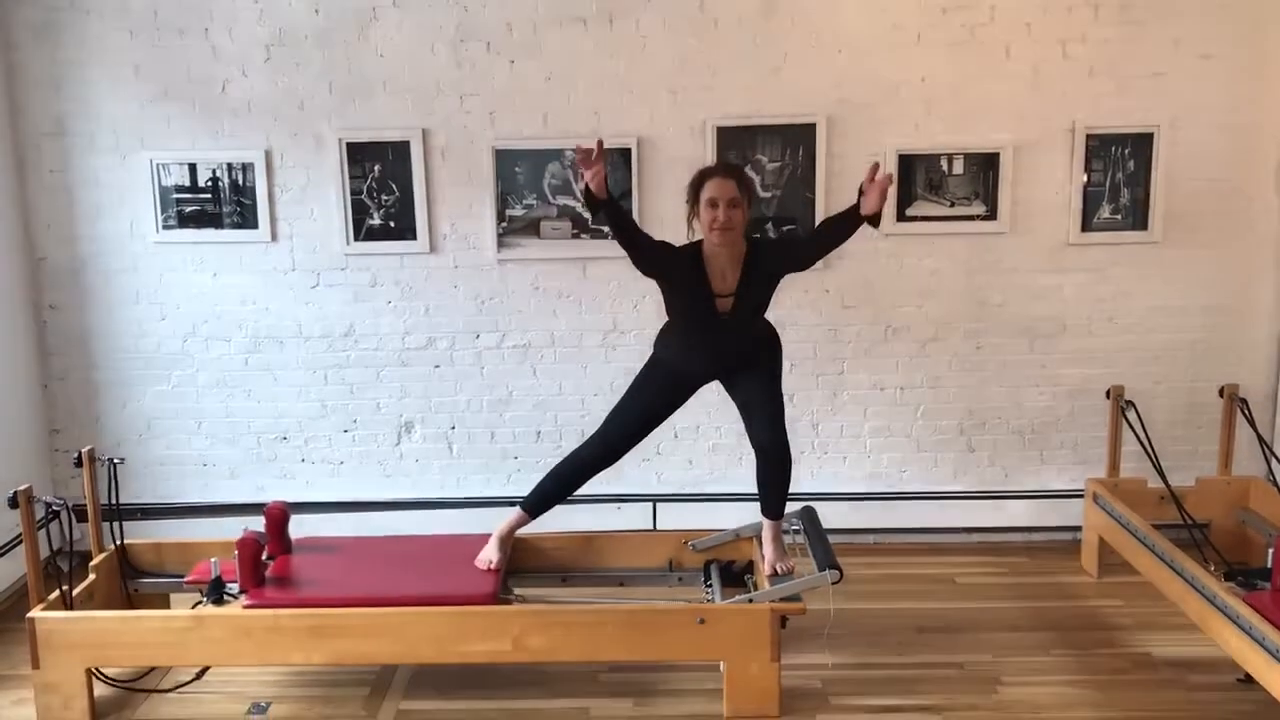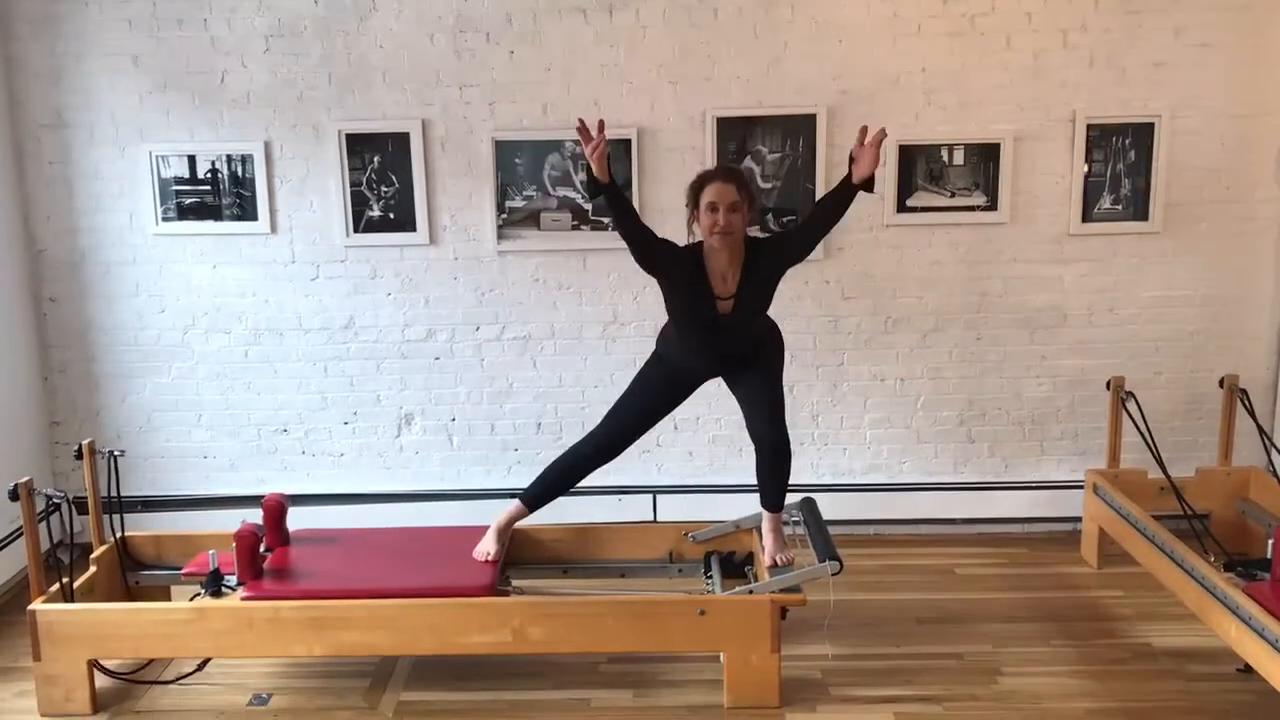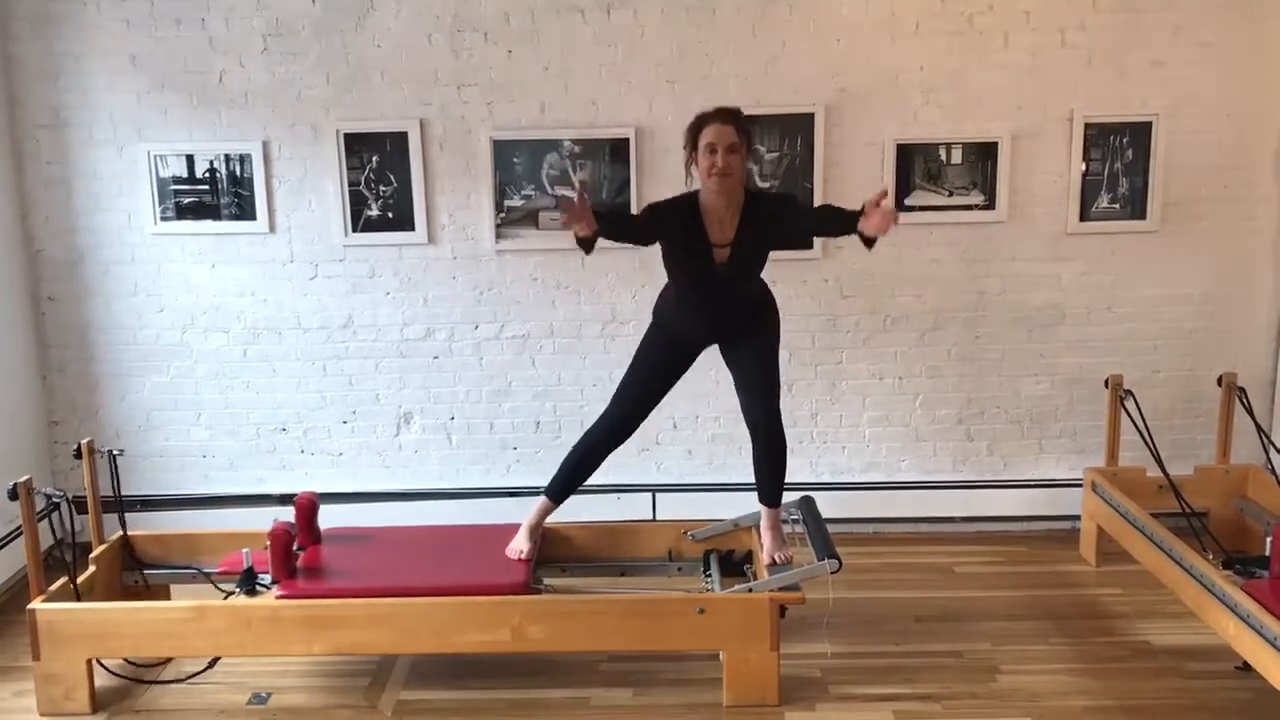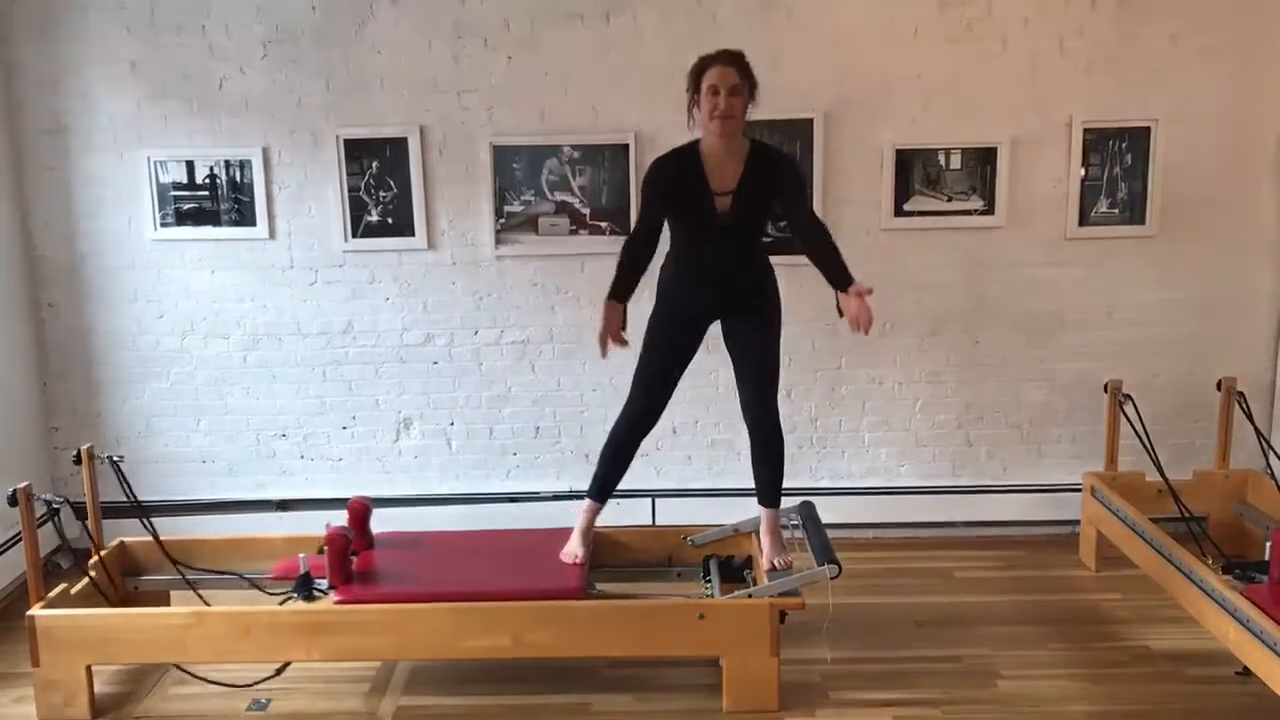
dt=0.4s
person 1, frame 1
left shoulder: (768, 257)
right shoulder: (674, 263)
left elbow: (818, 240)
right elbow: (631, 238)
left wrist: (863, 210)
right wrist: (600, 194)
left hip: (751, 359)
right hip: (680, 362)
left knee: (771, 442)
right knee: (605, 445)
left ankle: (771, 537)
right ankle: (507, 530)
person 1, frame 2
left shoulder: (769, 257)
right shoulder: (674, 264)
left elbow: (816, 223)
right elbow: (632, 228)
left wrist: (856, 178)
right wrist: (602, 178)
left hip: (753, 356)
right hip: (681, 360)
left knee: (771, 437)
right knee: (605, 441)
left ankle: (772, 528)
right ankle: (506, 521)
person 1, frame 3
left shoulder: (769, 210)
right shoulder: (672, 215)
left elbow: (817, 218)
right elbow: (629, 228)
left wrist: (860, 222)
right wrist: (590, 229)
left hip: (750, 324)
right hip: (678, 326)
left knee: (765, 422)
right knee: (617, 420)
left ankle: (770, 526)
right ankle: (536, 517)
person 1, frame 4
left shoulder: (774, 167)
right shoulder: (670, 169)
left elbow: (807, 227)
right elbow: (644, 235)
left wrist: (844, 287)
right wrist: (616, 301)
left hip: (751, 300)
right hip: (682, 299)
left knee: (762, 413)
right knee: (640, 411)
left ankle: (770, 529)
right ankle: (585, 522)
